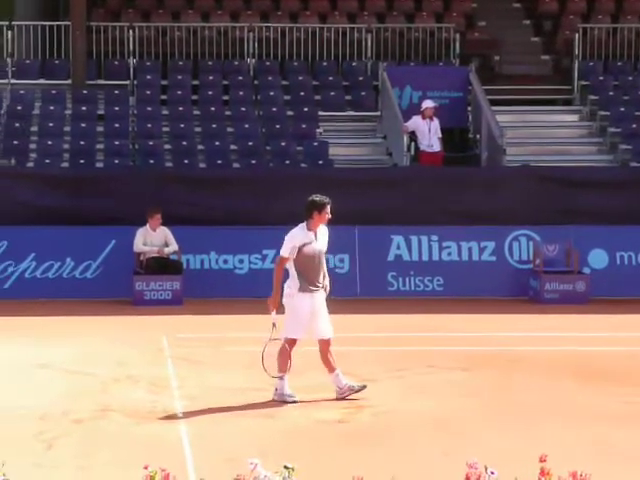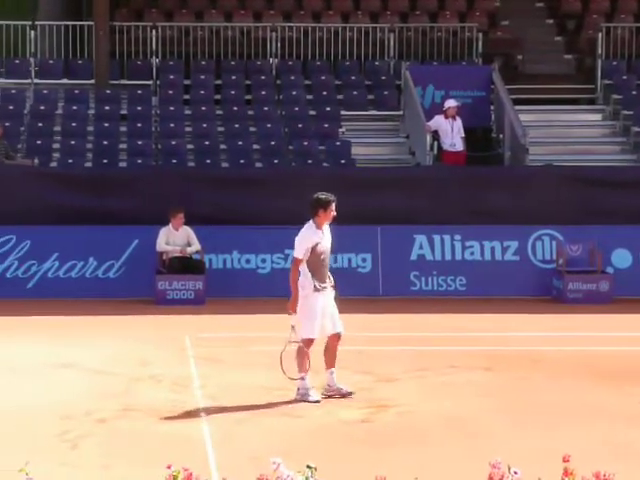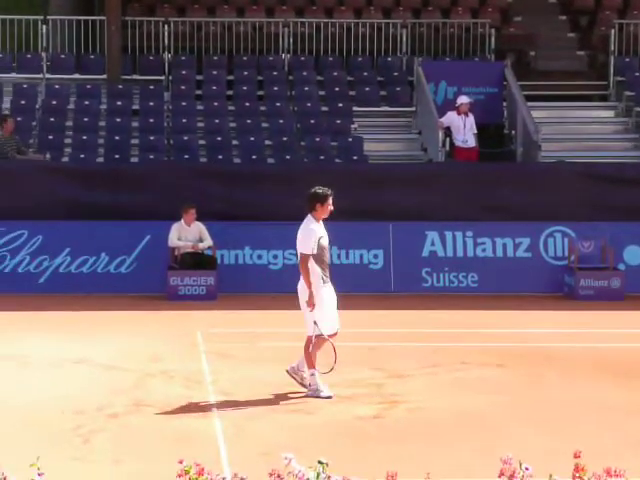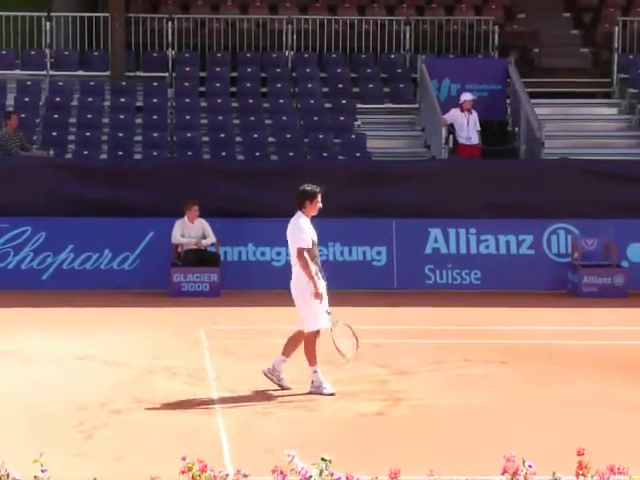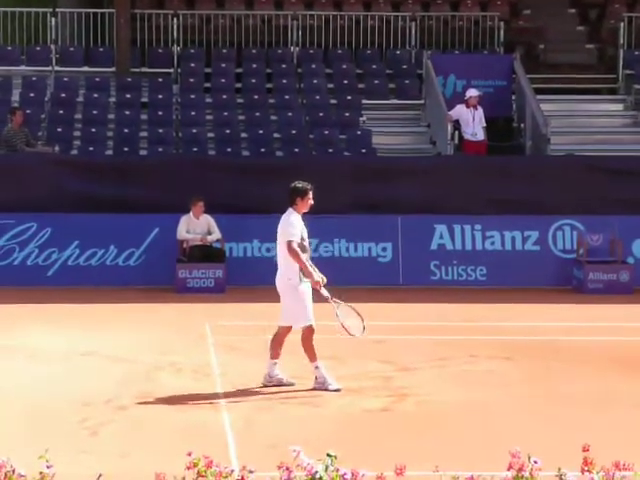
dt=0.2s
person 1, frame 1
left shoulder: (324, 232)
right shoulder: (296, 236)
right elbow: (280, 264)
left wrist: (325, 279)
right wrist: (276, 293)
left hip: (317, 295)
right hip: (298, 295)
left knee: (325, 341)
right knee: (291, 341)
left ankle: (340, 385)
right ankle: (281, 388)
person 1, frame 2
left shoulder: (325, 229)
right shoulder: (307, 235)
right elbow: (295, 267)
left wrist: (328, 278)
right wrist: (295, 297)
left hip: (324, 292)
right hip: (309, 294)
left knee: (335, 335)
right knee: (308, 339)
left ankle: (331, 383)
right ankle: (303, 388)
person 1, frame 3
left shoulder: (318, 225)
right shoulder: (309, 229)
right elbow: (304, 263)
right wrist: (311, 292)
left hip: (324, 287)
right hip: (314, 289)
left knee: (329, 332)
right knee: (316, 335)
left ankle: (299, 367)
right ankle: (313, 383)
person 1, frame 4
left shoulder: (302, 222)
right shoulder: (301, 225)
right elbow: (302, 257)
right wrist: (316, 284)
left hip: (309, 284)
right hip: (307, 285)
left knee: (303, 331)
right knee: (312, 332)
left ankle: (275, 368)
right ankle: (317, 381)
person 1, frame 5
left shoulder: (294, 219)
right shoulder: (291, 220)
right elbow: (292, 249)
left wrist: (316, 272)
right wrist: (310, 274)
left hip: (293, 280)
right hip: (293, 281)
left knee: (284, 328)
right knee: (308, 328)
left ankle: (272, 373)
right ankle: (320, 376)
